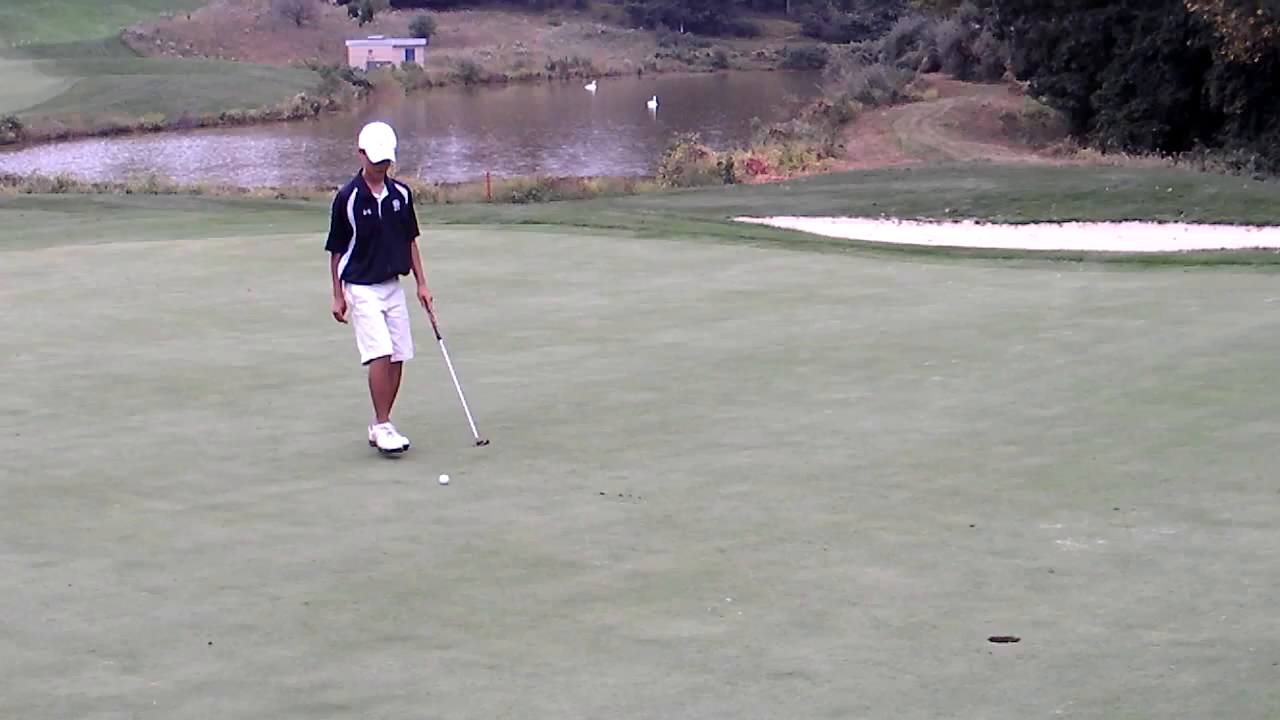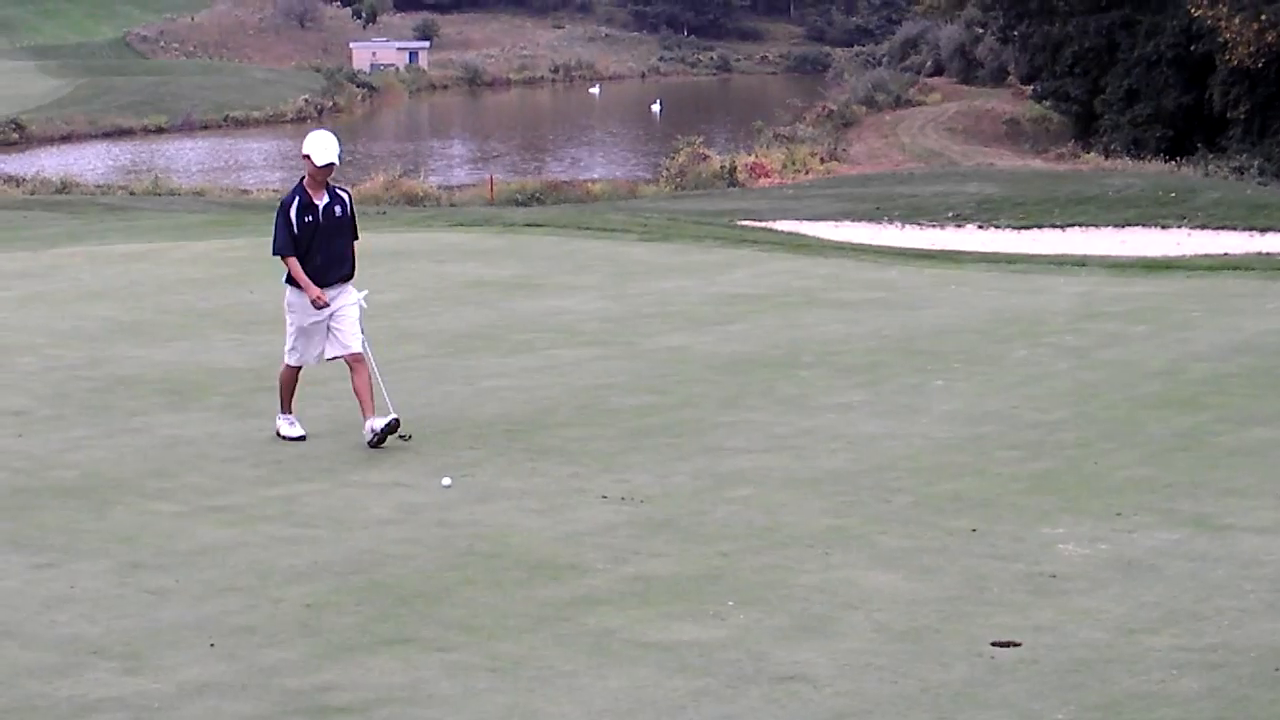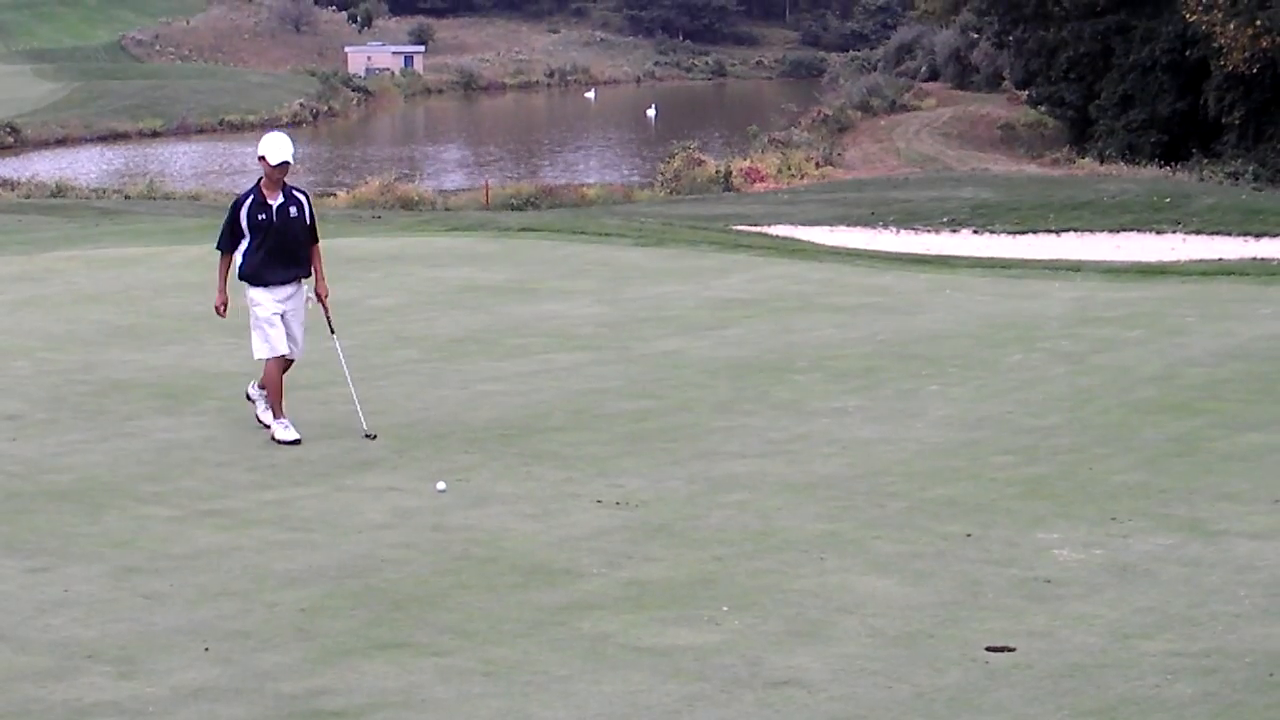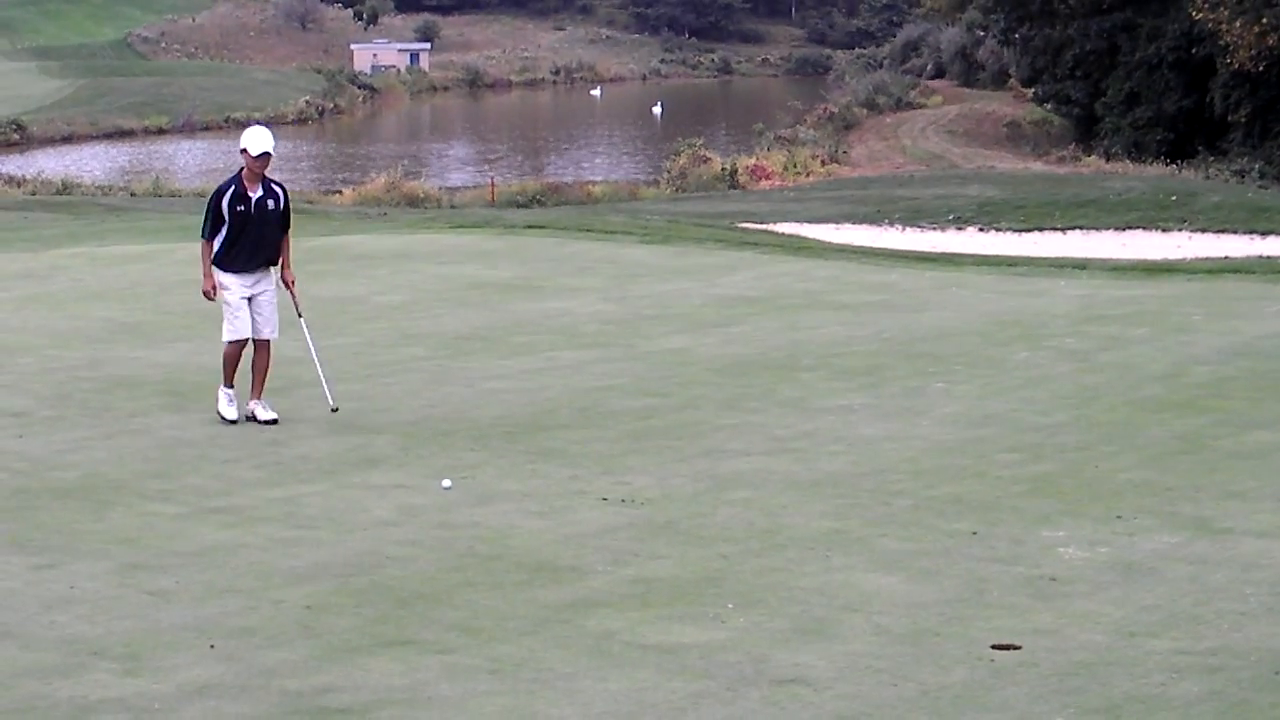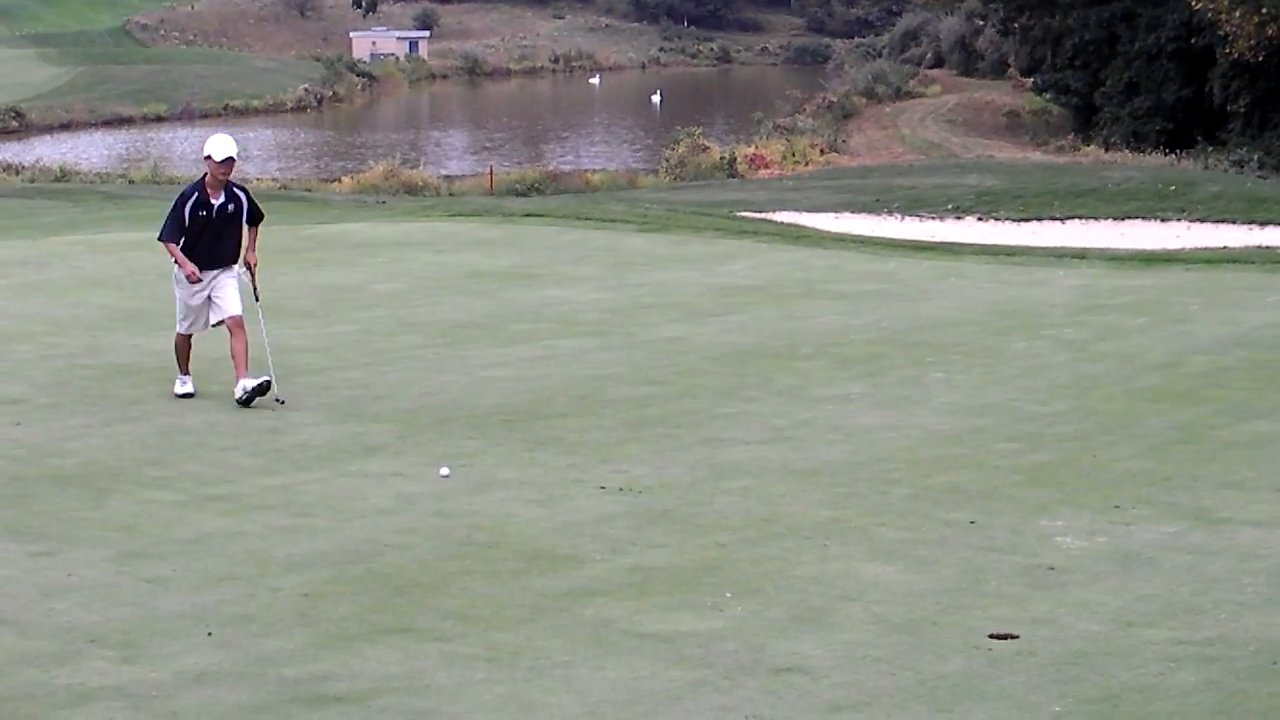
dt=0.4s
person 1, frame 1
left shoulder: (401, 194)
right shoulder: (347, 198)
left elbow: (410, 241)
right elbow: (336, 251)
left wrist: (420, 282)
right wrist: (337, 295)
left hip: (394, 288)
right hip: (360, 289)
left knee: (397, 360)
right knee: (379, 356)
left ankle: (384, 425)
right ankle: (378, 425)
person 1, frame 2
left shoulder: (343, 199)
right shoulder: (291, 204)
right elbow: (287, 254)
left wrist: (347, 282)
right wrist: (309, 288)
left hip: (342, 292)
right hip: (305, 295)
left knee: (356, 357)
right knee: (296, 361)
left ankle: (371, 422)
right ankle: (285, 417)
person 1, frame 3
left shoulder: (300, 200)
right shoulder: (244, 204)
left elbow: (311, 242)
right elbow: (227, 250)
left wrist: (320, 280)
right wrist: (221, 291)
left hip: (294, 288)
right hip: (260, 290)
left knee: (289, 355)
right knee: (274, 354)
left ankle: (258, 389)
right ankle: (280, 422)
person 1, frame 4
left shoulder: (277, 192)
right shoulder: (225, 193)
left elbow: (283, 233)
right elbow: (208, 238)
left wrist: (286, 268)
right wrist: (207, 276)
left hip: (264, 276)
right hip: (231, 277)
left knee: (264, 340)
right knee: (237, 338)
left ankle: (256, 402)
right ankle: (227, 391)
person 1, frame 5
left shoulder: (240, 195)
right shoulder: (189, 197)
left elbow: (255, 220)
right elbow: (168, 238)
left wrist: (250, 250)
right wrist: (185, 263)
left hip: (225, 271)
right hip: (192, 273)
left knee: (236, 321)
right knee: (186, 330)
left ankle: (243, 383)
right ankle: (184, 377)
